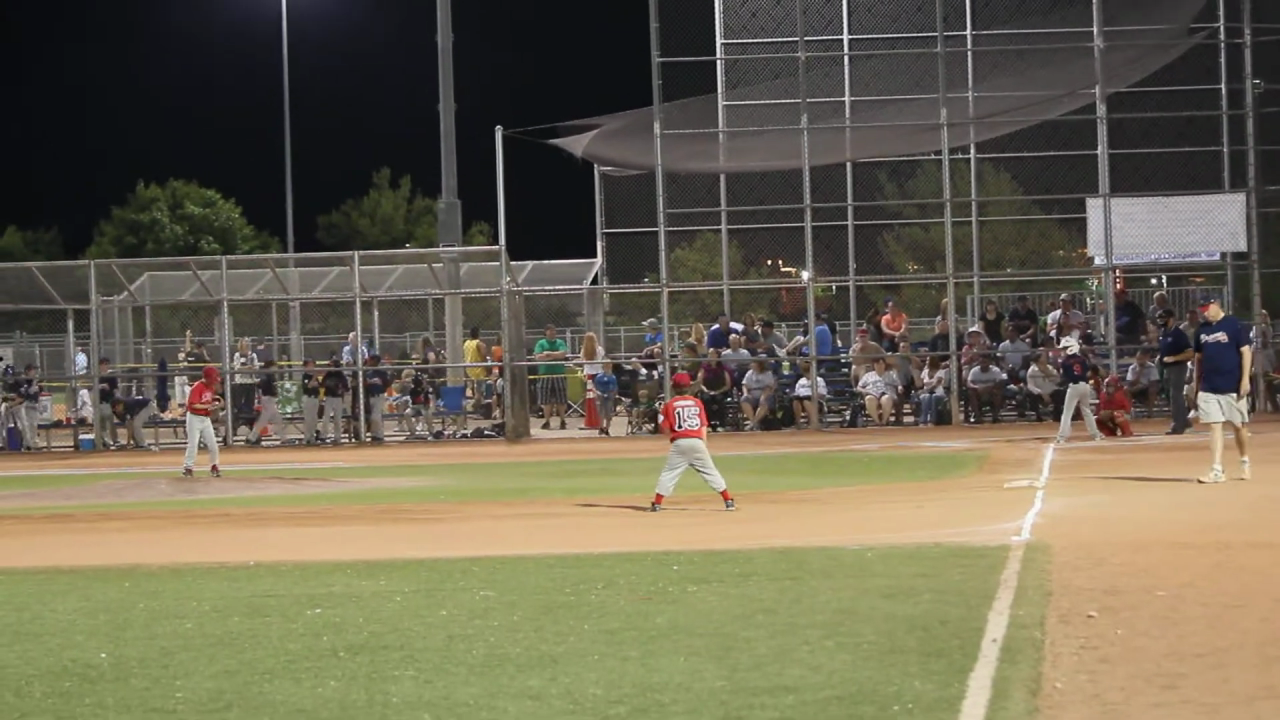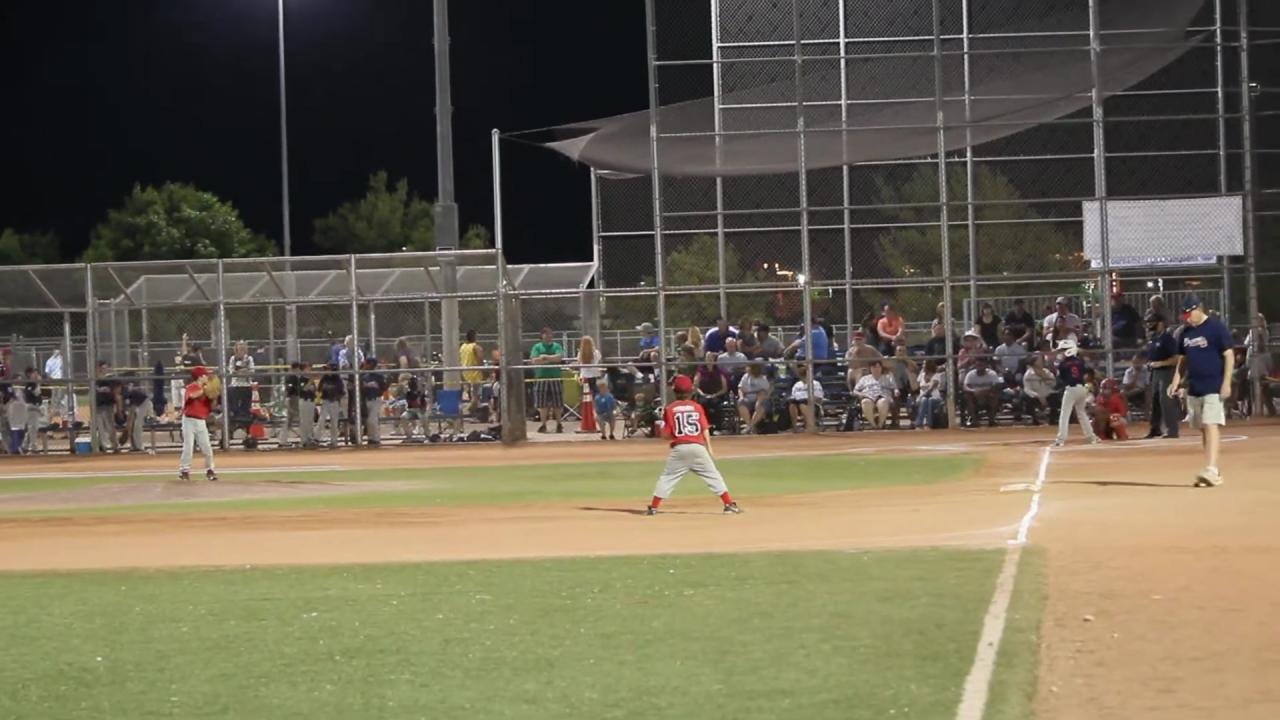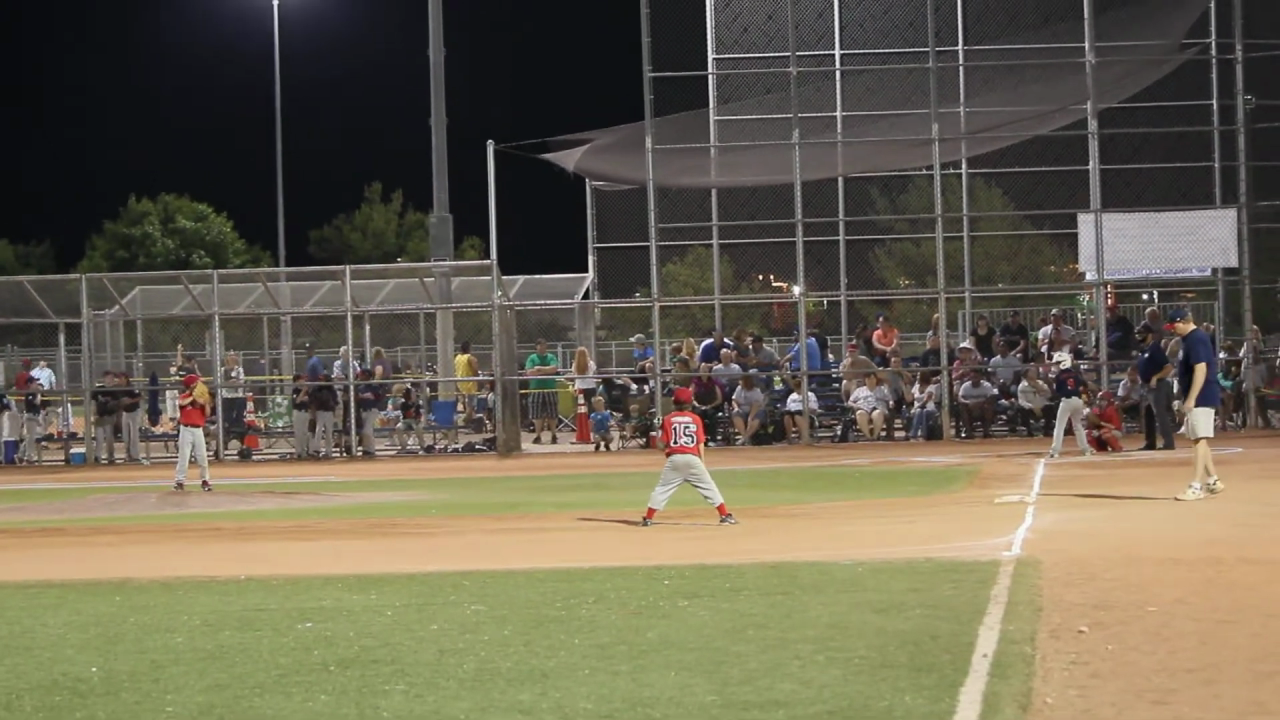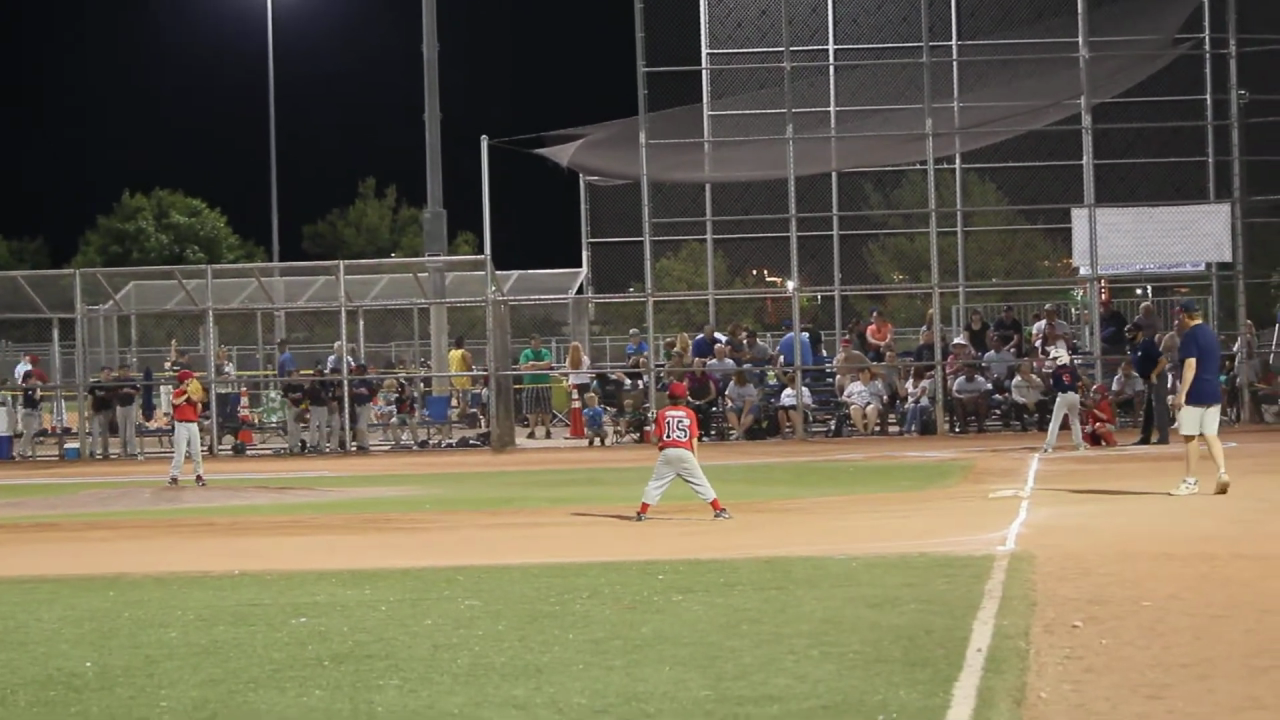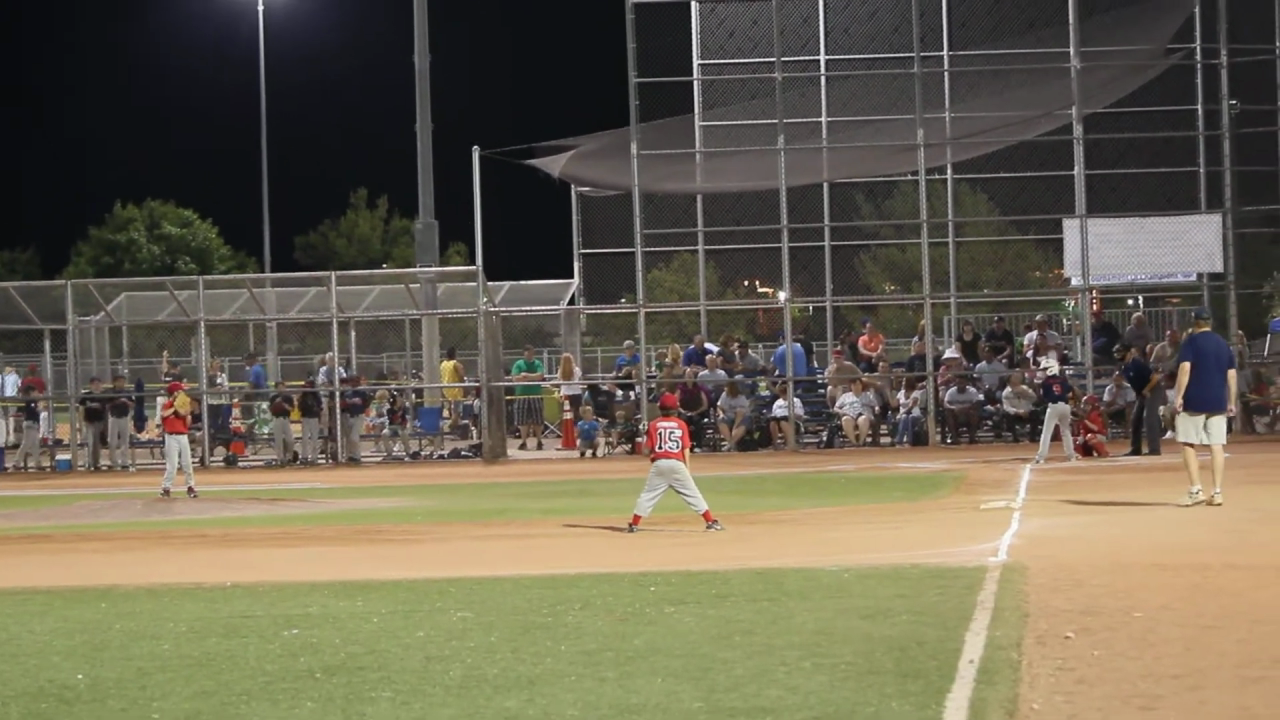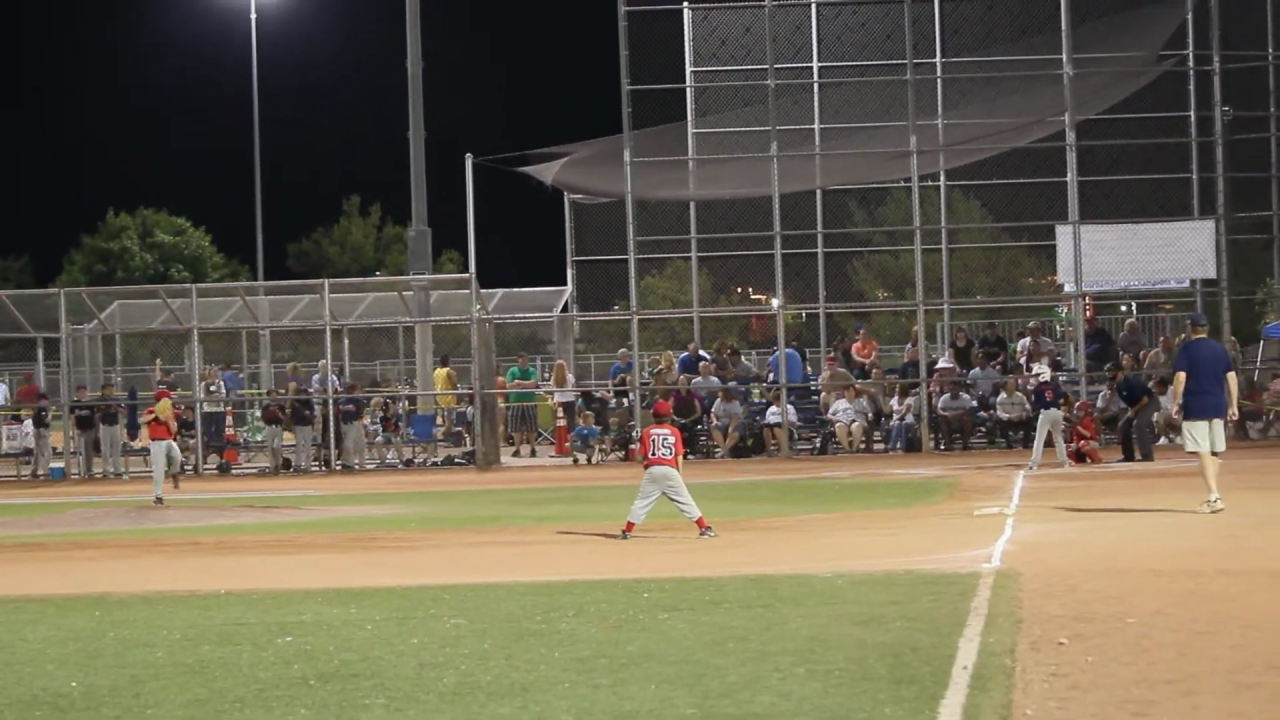
dt=0.4s
person 1, frame 1
left shoulder: (1234, 325)
right shoulder: (1202, 329)
left elbow: (1246, 352)
left wrist: (1245, 379)
right wrist: (1197, 383)
left hip: (1233, 386)
right hip: (1209, 387)
left knee: (1239, 426)
right knee: (1215, 427)
left ankle: (1245, 461)
right ankle: (1217, 470)
person 1, frame 2
left shoulder: (1217, 327)
right shoulder: (1186, 332)
left elbow: (1229, 356)
right elbow: (1183, 360)
left wrist: (1226, 384)
right wrist: (1176, 382)
left hip: (1214, 388)
right hip: (1195, 389)
left knee: (1211, 425)
right knee: (1204, 430)
left ankle: (1211, 471)
right ankle: (1212, 474)
person 1, frame 3
left shoulder: (1197, 339)
right shoulder: (1189, 339)
left elbow: (1201, 370)
left wrist: (1190, 399)
right wrist: (1189, 398)
left hip: (1201, 398)
right hip: (1197, 398)
left knee: (1199, 440)
right knee: (1199, 440)
left ankle: (1196, 487)
right ankle: (1212, 481)
person 1, frame 4
left shoulder: (1190, 335)
right shoulder: (1210, 333)
left elbow: (1191, 365)
left wrist: (1181, 393)
left hip: (1195, 392)
right hip: (1213, 392)
left knee: (1190, 436)
right knee: (1210, 434)
left ankle: (1190, 482)
right ankle: (1222, 472)
person 1, frame 5
left shoulder: (1191, 341)
right shoulder: (1223, 343)
left elbow: (1185, 369)
right elbow: (1232, 375)
left wrist: (1179, 396)
right wrist: (1232, 402)
left hip: (1194, 400)
right hip: (1218, 401)
left knee: (1188, 444)
right knee: (1216, 446)
left ankle: (1196, 490)
right ankle: (1217, 492)
person 1, frame 6
left shoulder: (1187, 349)
right shoulder: (1220, 348)
left elbow: (1180, 378)
right elbow: (1231, 378)
left wrist: (1176, 403)
right wrist: (1233, 405)
left hip: (1195, 407)
right hip: (1217, 407)
left knee: (1203, 453)
right knee: (1214, 453)
left ankle: (1214, 498)
right ankle: (1212, 498)
